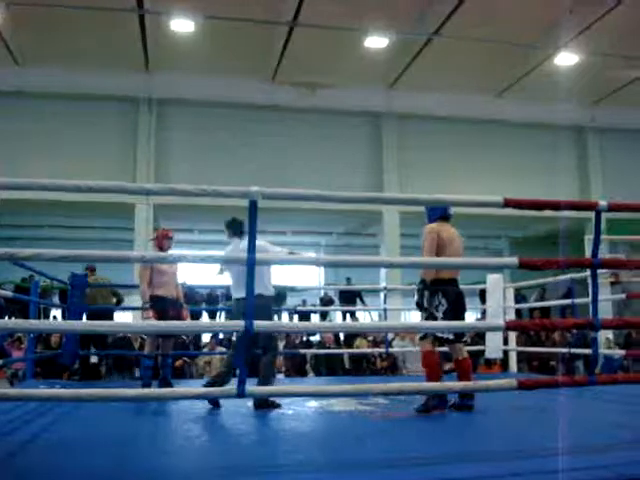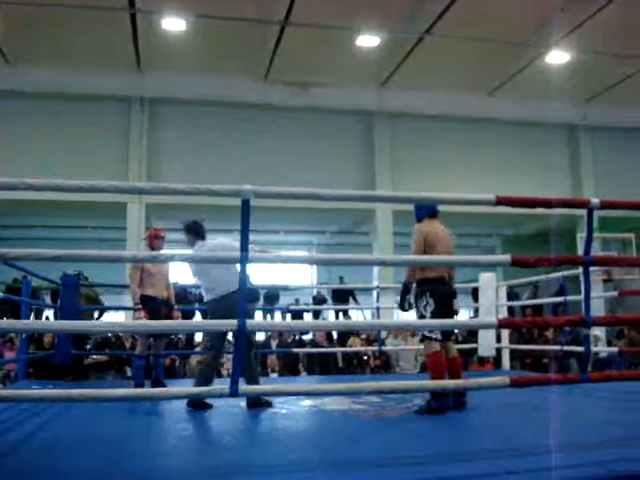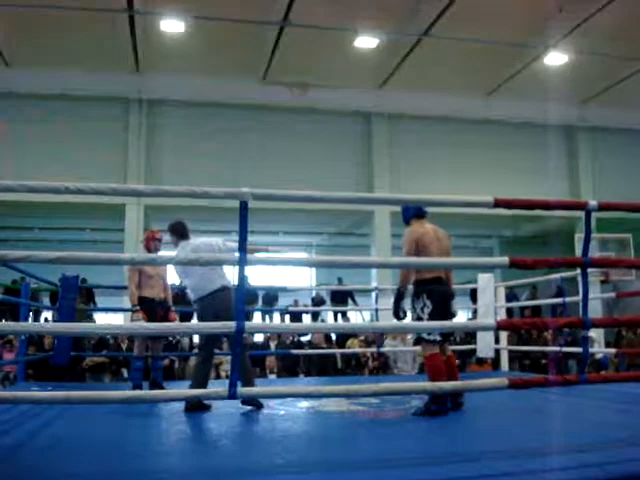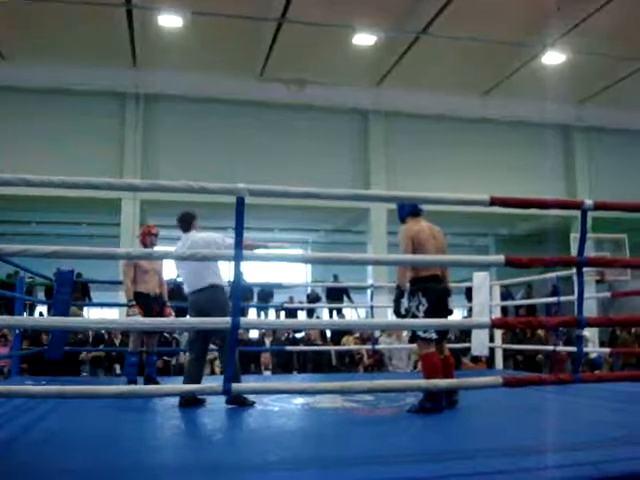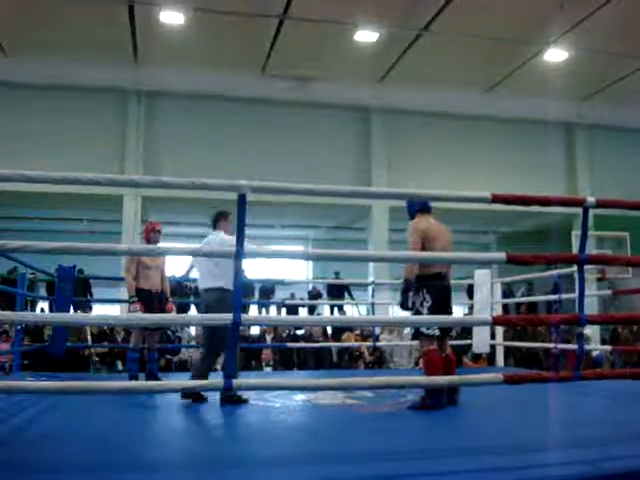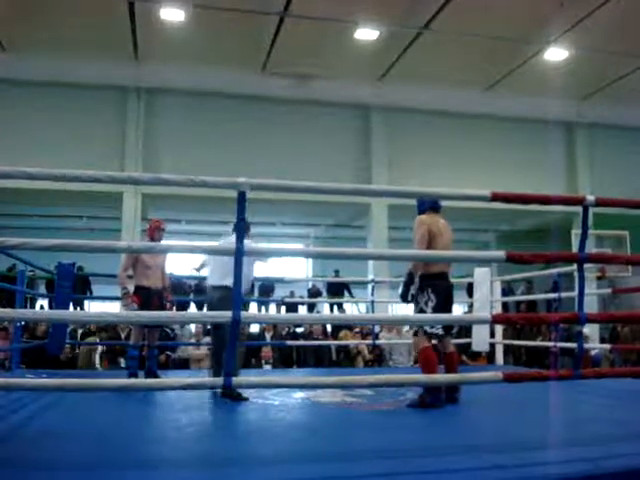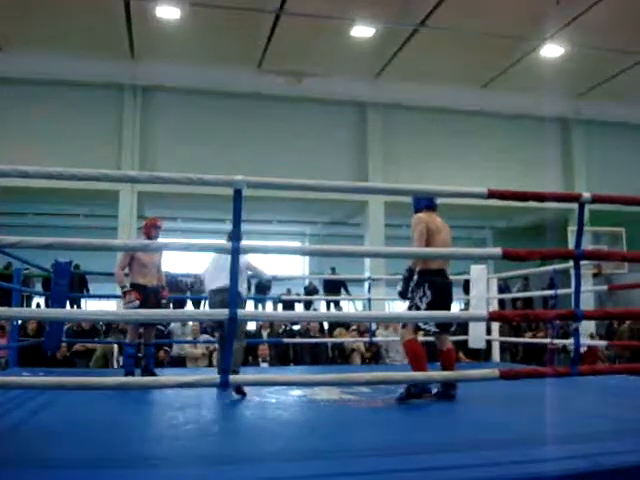
dt=0.3s
person 1, frame 1
left shoulder: (432, 229)
right shoulder: (456, 235)
left wrist: (422, 288)
left hip: (439, 290)
right hip: (454, 290)
left knee: (428, 341)
right knee: (456, 344)
left ankle: (437, 395)
right ankle: (466, 397)
person 1, frame 2
left shoulder: (421, 228)
right shoulder: (446, 232)
left wrist: (405, 289)
right wrist: (452, 295)
left hip: (428, 289)
right hip: (444, 288)
left knee: (431, 342)
right knee: (446, 341)
left ankle: (440, 398)
right ankle: (458, 395)
person 1, frame 3
left shoulder: (412, 232)
right shoulder: (442, 233)
left elbow: (407, 268)
right elbow: (448, 269)
left wrist: (398, 297)
right wrist: (450, 296)
left hip: (426, 291)
right hip: (442, 289)
left knee: (429, 345)
right knee: (442, 344)
left ankle: (439, 401)
right ankle: (455, 396)
person 1, frame 4
left shoulder: (408, 230)
right shoulder: (437, 231)
left elbow: (405, 265)
right elbow: (444, 267)
left wrist: (399, 295)
right wrist: (446, 293)
left hip: (422, 288)
right hip: (439, 287)
left knee: (425, 343)
right knee: (439, 343)
left ankle: (433, 398)
right ankle: (449, 394)
person 1, frame 5
left shoulder: (416, 225)
right shoulder: (443, 228)
left wrist: (406, 288)
left hip: (426, 285)
right hip: (443, 285)
left knee: (427, 341)
right knee: (442, 340)
left ankle: (435, 396)
right ankle: (451, 392)
person 1, frame 6
left shoulder: (422, 220)
right shoulder: (446, 226)
left wrist: (408, 281)
left hip: (430, 284)
right hip: (444, 283)
left knee: (423, 338)
right knee: (444, 338)
left ankle: (433, 393)
right ankle: (452, 390)
person 1, frame 7
left shoulder: (419, 219)
right shoulder: (444, 225)
left elbow: (418, 251)
left wrist: (407, 277)
left hip: (428, 280)
right hip: (444, 280)
left knee: (408, 330)
right knee: (442, 335)
left ankle: (420, 383)
right ankle: (448, 387)
person 2, frame 1
left shoulder: (228, 252)
right shoulder: (260, 246)
left elbow: (223, 269)
right elbow: (287, 254)
left hip: (239, 304)
right hip: (261, 302)
left knee: (240, 349)
right knee: (268, 350)
left ankle: (214, 385)
right ankle: (262, 398)
person 2, frame 2
right shoulder: (224, 244)
left hip: (214, 305)
right hip: (235, 299)
left knee: (213, 351)
right knee: (246, 347)
left ankle: (197, 396)
right ankle: (254, 396)
person 2, frame 3
left shoulder: (177, 259)
right shoulder: (208, 244)
right wrist: (267, 250)
left hip: (202, 304)
right hip: (223, 297)
left knee: (205, 350)
left ankle: (193, 400)
person 2, frame 4
left shoulder: (178, 249)
right shoulder: (207, 238)
right elbow: (240, 245)
right wrist: (267, 246)
left hip: (194, 298)
right hip: (214, 294)
left knee: (196, 348)
right knee: (226, 343)
left ankle: (188, 395)
right ankle: (234, 393)
person 2, frame 5
left shoulder: (204, 244)
right shoulder: (228, 241)
left elbow: (194, 263)
left wrist: (186, 274)
left hip: (206, 296)
right hip: (223, 295)
left knee: (210, 345)
right knee: (230, 343)
right ankle: (228, 392)
person 2, frame 6
left shoulder: (221, 244)
right shoulder: (245, 244)
left elbow: (206, 261)
left wrist: (199, 268)
left hip: (212, 293)
right hip: (228, 294)
left knee: (218, 339)
right knee: (234, 340)
left ankle: (217, 379)
right ankle: (228, 387)
person 2, frame 7
left shoulder: (216, 256)
right shoulder: (238, 253)
left elbow: (204, 276)
right elbow: (250, 267)
right wrist: (266, 276)
left hip: (213, 297)
right hip: (231, 295)
left knee: (223, 337)
right knee: (237, 337)
right ankle: (233, 375)
person 3, frame 1
left shoulder: (173, 261)
right elbow: (144, 284)
left wrist: (182, 305)
right wrist: (147, 306)
left hip: (173, 303)
right hip: (157, 302)
left knee: (168, 344)
right knee: (151, 343)
left ankle: (165, 381)
right ankle: (146, 384)
person 3, frame 2
left shoulder: (165, 261)
right elbow: (134, 285)
left wrist: (173, 306)
right wrist: (138, 307)
left hip: (164, 303)
right hip: (148, 302)
left knee: (160, 345)
right knee: (143, 343)
left ankle: (158, 381)
right ankle: (138, 384)
person 3, frame 3
left shoulder: (163, 263)
right elbow: (132, 287)
left wrist: (171, 308)
right wrist: (135, 309)
left hip: (161, 305)
right hip: (145, 304)
left knee: (158, 347)
right knee: (140, 345)
left ankle: (156, 383)
right ankle: (136, 386)
person 3, frame 4
left shoulder: (158, 259)
right elbow: (127, 282)
left wrist: (166, 304)
right wrist: (131, 304)
left hip: (156, 301)
right hip: (141, 299)
left knee: (152, 343)
right knee: (135, 341)
left ankle: (150, 378)
right ankle: (131, 381)
person 3, frame 5
left shoulder: (161, 255)
right elbow: (129, 277)
left wrist: (168, 299)
right wrist: (133, 300)
left hip: (158, 297)
right hip: (142, 296)
left knee: (154, 339)
right knee: (137, 337)
left ankle: (152, 375)
right ankle: (133, 377)
person 3, frame 6
left shoulder: (163, 252)
right elbow: (122, 272)
left wrist: (166, 291)
right wrist: (125, 293)
left hip: (158, 295)
right hip: (142, 294)
left knee: (154, 337)
right knee: (137, 335)
left ankle: (151, 372)
right ankle: (132, 374)
person 3, frame 7
left shoulder: (158, 250)
right elbow: (119, 270)
left wrist: (164, 290)
right wrist: (126, 290)
left hip: (153, 293)
right hip: (137, 292)
left knee: (150, 334)
right knee: (133, 333)
left ankle: (148, 370)
right ankle: (128, 373)
